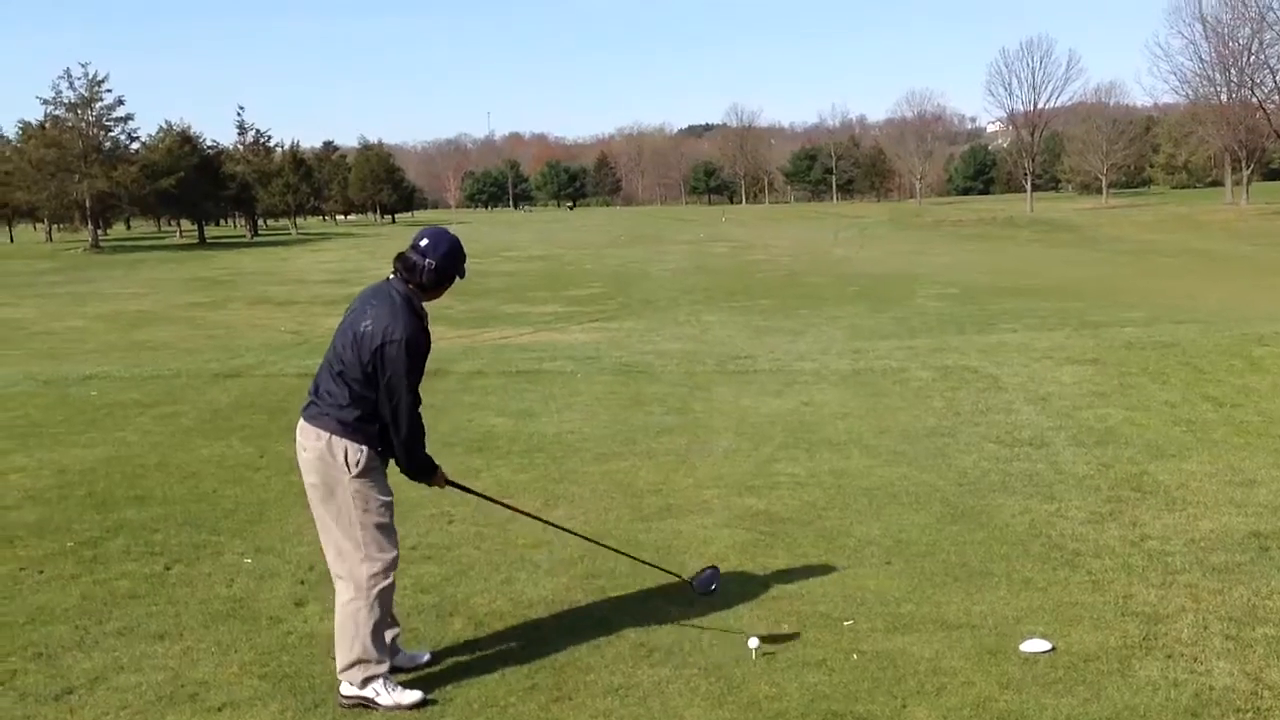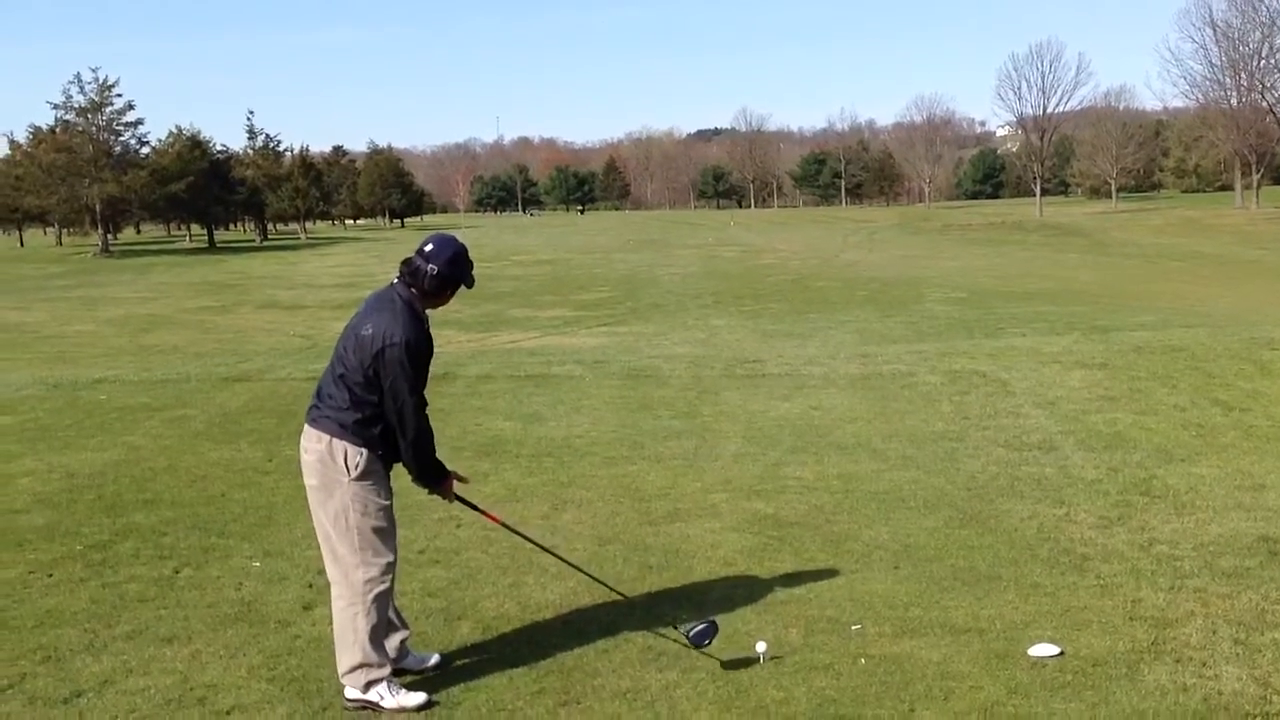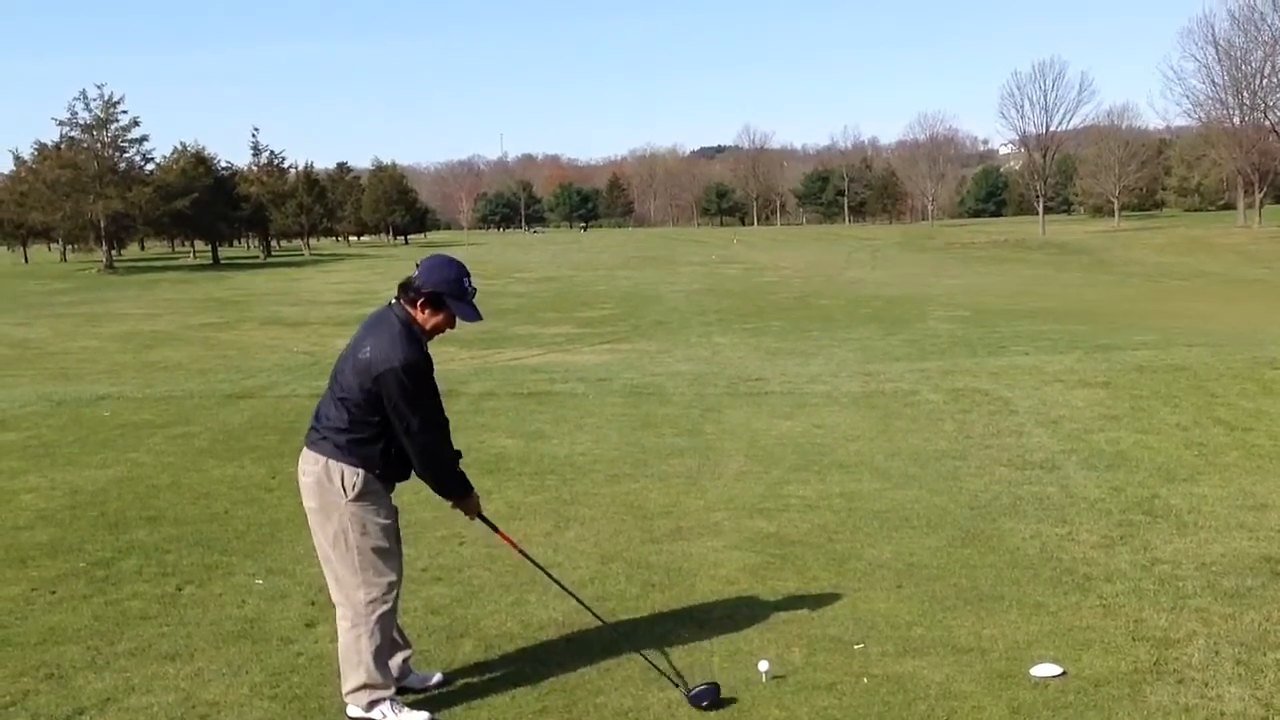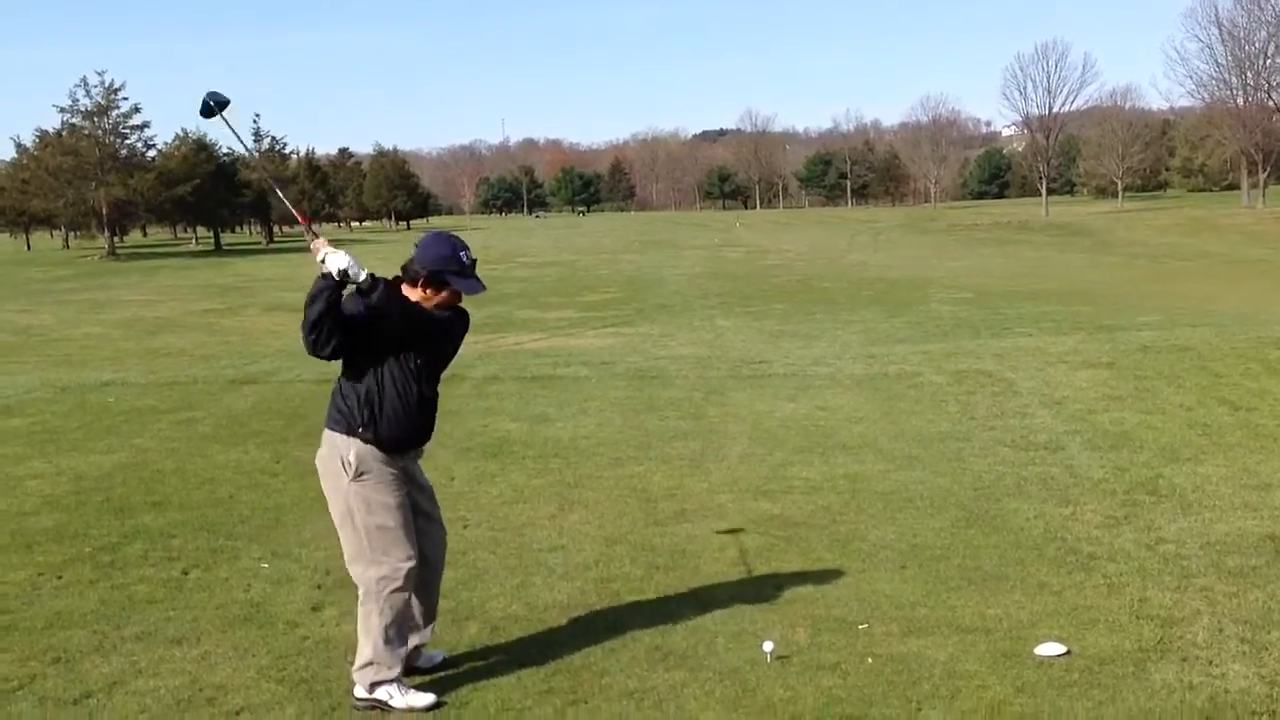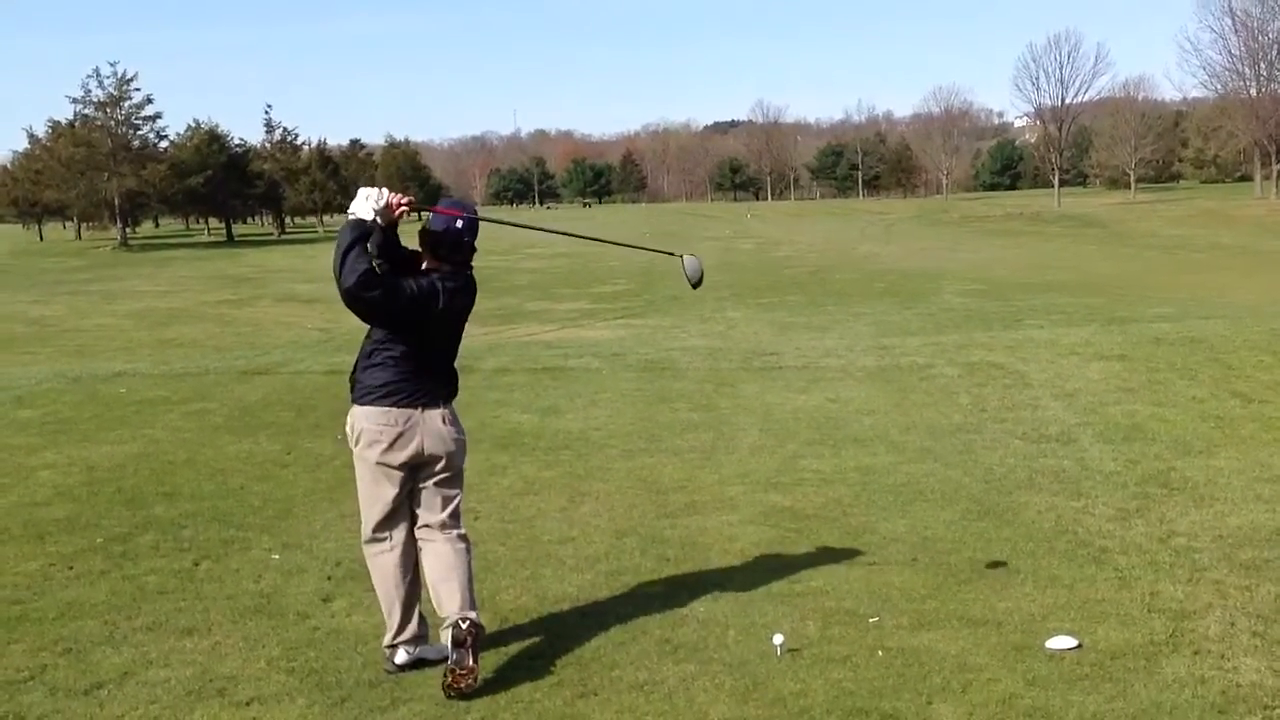
dt=1s
person 1, frame 1
left shoulder: (379, 296)
right shoulder: (401, 328)
right elbow: (400, 409)
left wrist: (414, 462)
right wrist: (422, 467)
left hip: (327, 432)
right hip: (343, 446)
left knee: (360, 556)
right knee: (372, 560)
left ankle: (379, 646)
right ankle: (361, 677)
person 1, frame 2
left shoulder: (390, 301)
right shoulder: (401, 334)
right elbow: (407, 415)
left wrist: (429, 468)
right wrist: (433, 475)
left hip: (344, 441)
right hip: (345, 451)
left knee: (376, 558)
right knee: (363, 564)
left ankle: (389, 648)
right ankle: (365, 680)
person 1, frame 3
left shoulder: (392, 323)
right shoulder: (398, 356)
left elbow: (428, 415)
right elbow: (419, 436)
left wrist: (451, 476)
right wrist: (458, 489)
left hip: (355, 467)
right hip: (342, 474)
left knee: (382, 577)
right knee: (367, 586)
left ankle: (391, 668)
person 1, frame 4
left shoulder: (450, 321)
right shoulder: (367, 305)
left elbow: (411, 322)
right elbow: (321, 342)
left wrist: (361, 278)
right wrist: (331, 279)
left hip: (402, 453)
right hip: (358, 454)
left knee: (426, 549)
right knee: (389, 565)
left ankle: (405, 648)
right ankle: (376, 680)
person 1, frame 5
left shoulder: (420, 293)
right shoulder: (459, 286)
left elbow: (358, 284)
right elbow: (395, 264)
left wrist: (361, 218)
right wrist: (383, 226)
left hip: (381, 422)
right hip: (436, 421)
left knee: (386, 536)
right knee: (442, 529)
left ankle: (405, 643)
right ankle: (460, 622)
